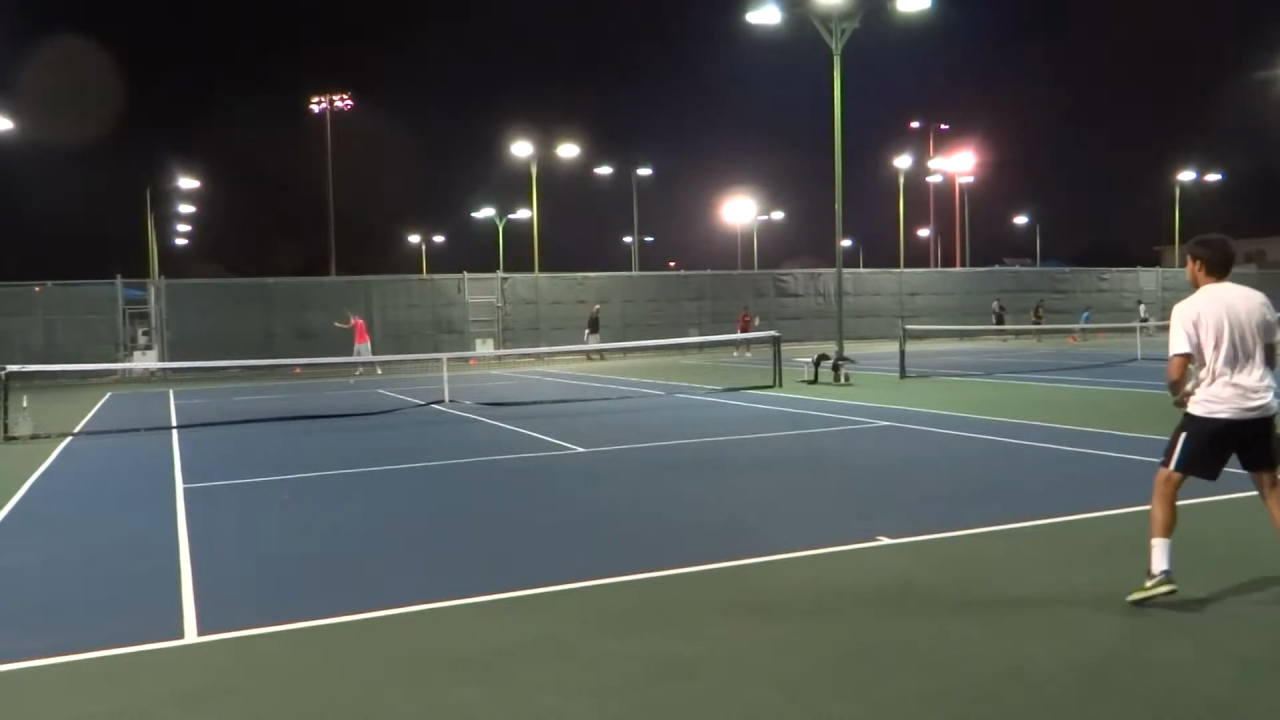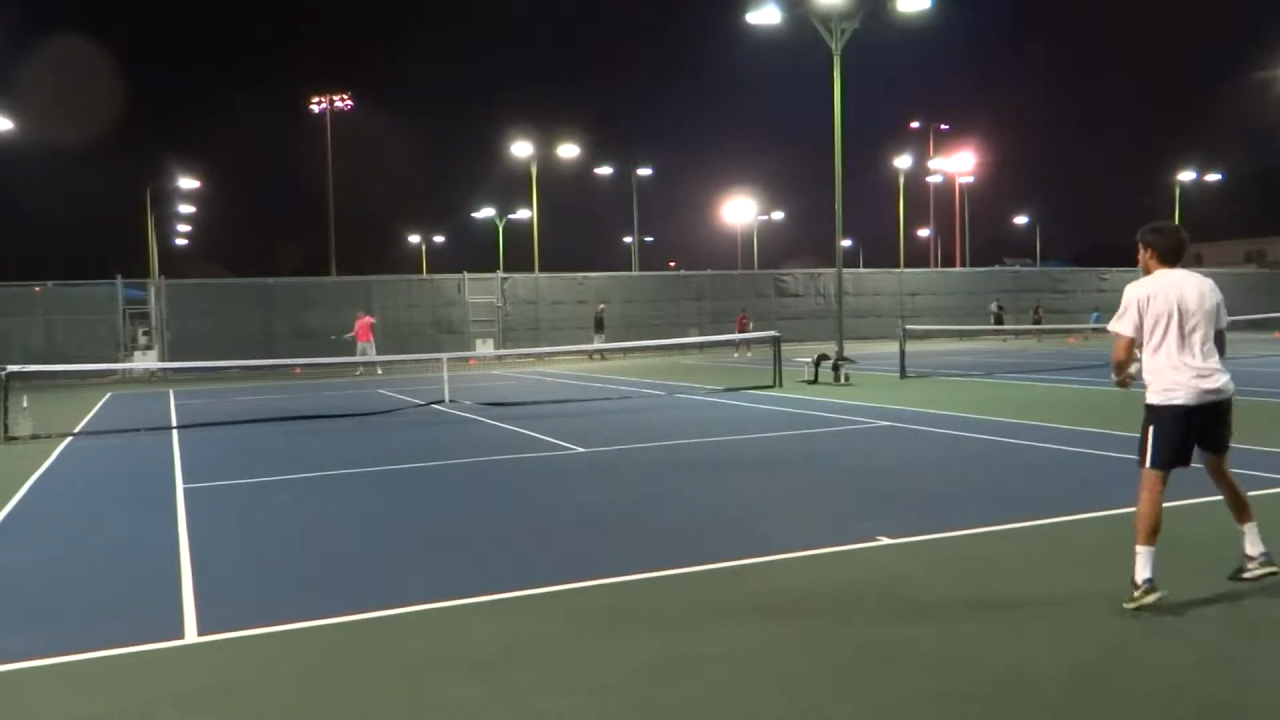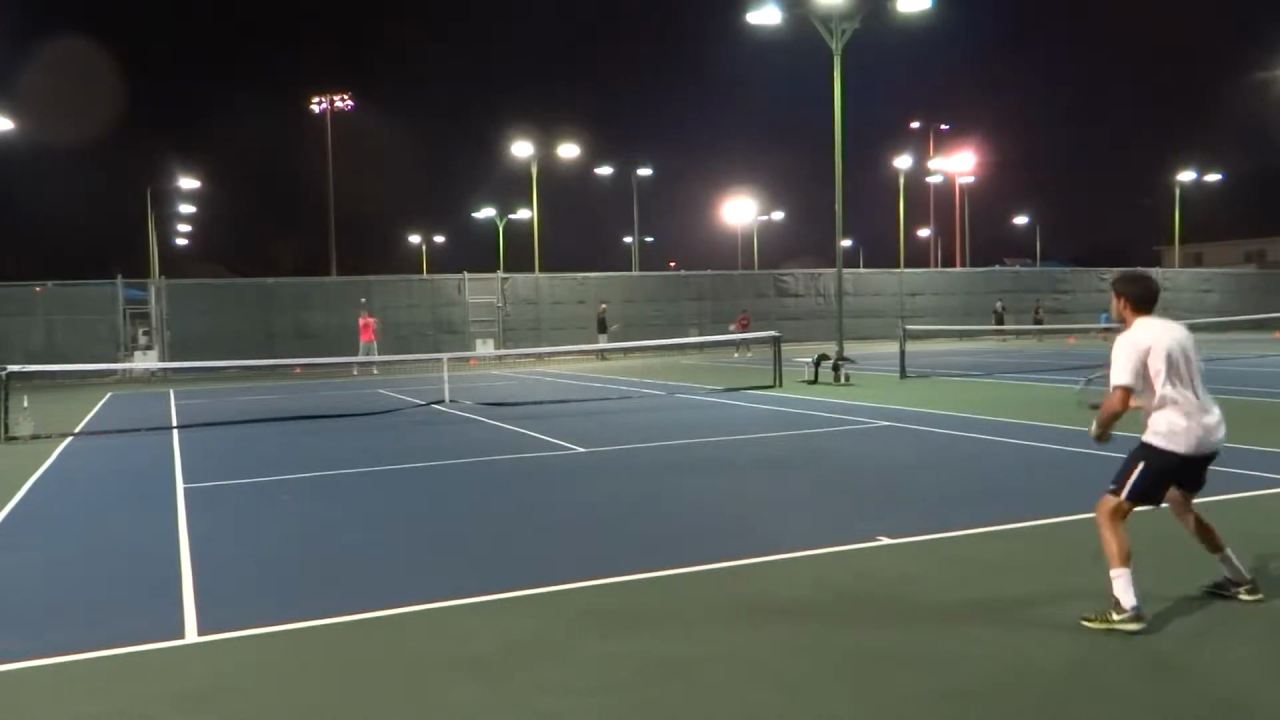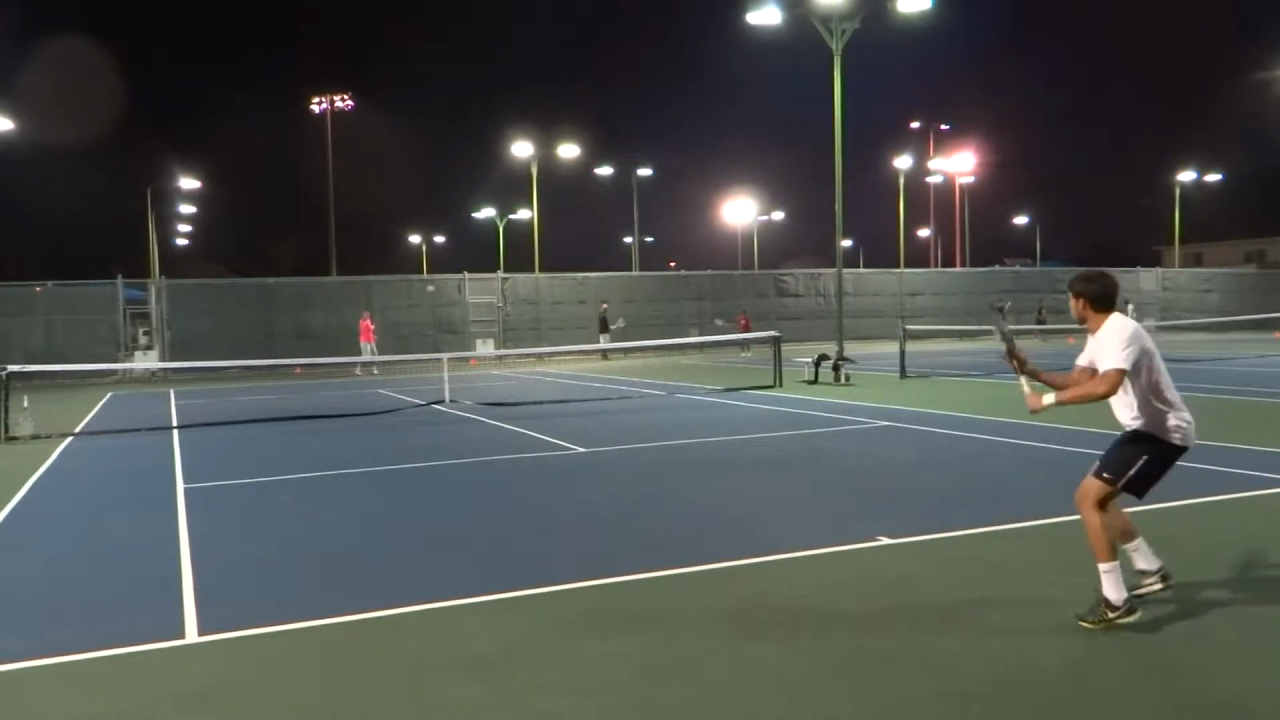
dt=0.3s
person 1, frame 1
left shoulder: (1188, 308)
left elbow: (1178, 373)
left wrist: (1182, 394)
left hip: (1210, 411)
left knee: (1165, 484)
left ankle: (1160, 572)
person 1, frame 2
left shoulder: (1139, 290)
right shoulder: (1208, 287)
left elbow: (1121, 354)
right elbow: (1220, 345)
left wrist: (1121, 375)
left hip: (1170, 397)
right hip: (1216, 391)
left knee: (1152, 485)
right knee: (1218, 471)
left ankle: (1144, 579)
person 1, frame 3
left shoulder: (1130, 341)
right shoulder: (1179, 332)
left elbow: (1119, 405)
left wrist: (1100, 426)
right wrist: (1125, 404)
left hip: (1172, 440)
right hip: (1208, 434)
left knee: (1107, 511)
right knee: (1180, 505)
left ankle: (1125, 606)
right ankle: (1238, 579)
person 1, frame 4
left shoulder: (1121, 331)
right shoulder: (1102, 333)
left elbow: (1108, 386)
right elbow: (1074, 382)
left wrist: (1049, 400)
right wrist: (1031, 372)
left hip: (1162, 431)
right hip: (1150, 428)
left knee: (1088, 500)
right knee: (1097, 499)
left ankle: (1116, 602)
right ankle: (1150, 570)
